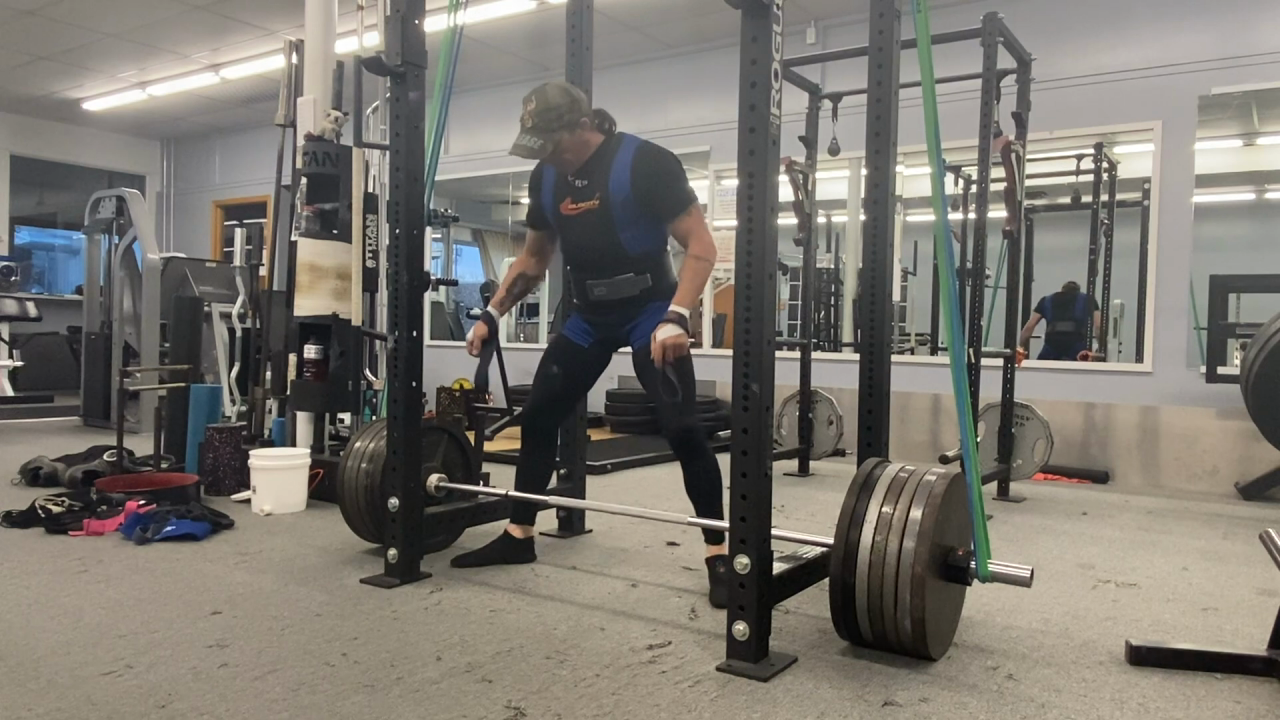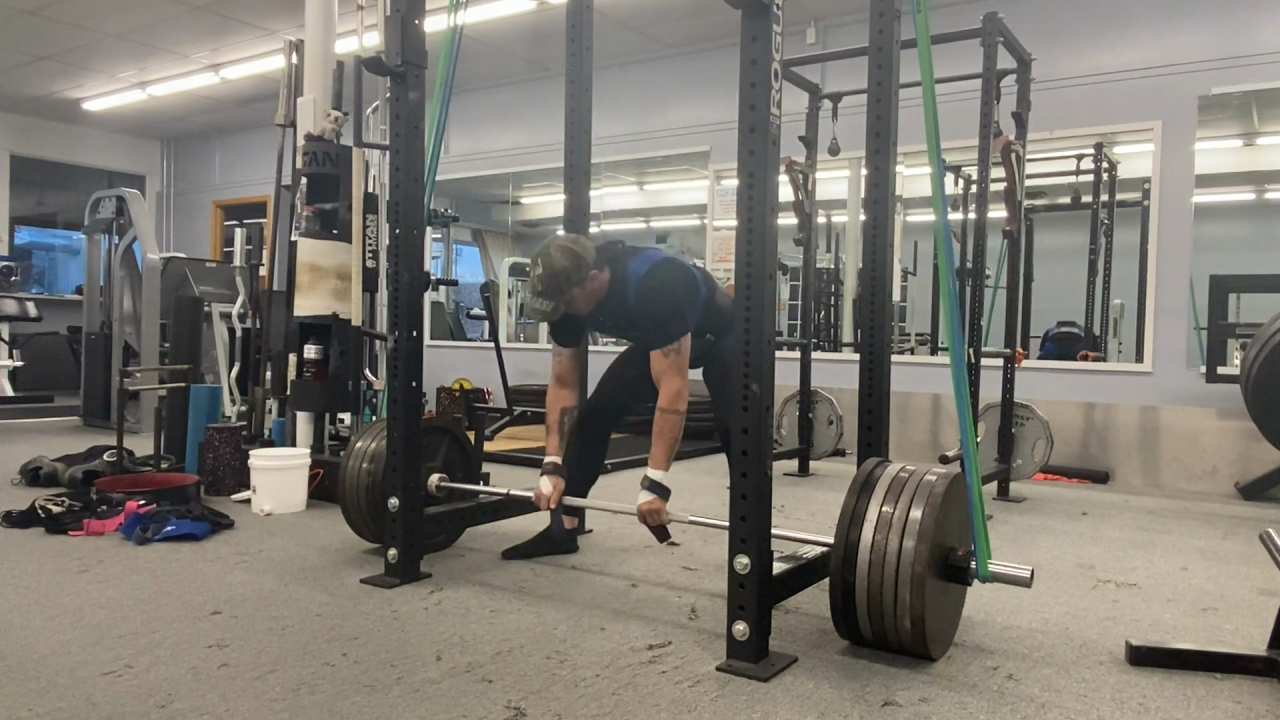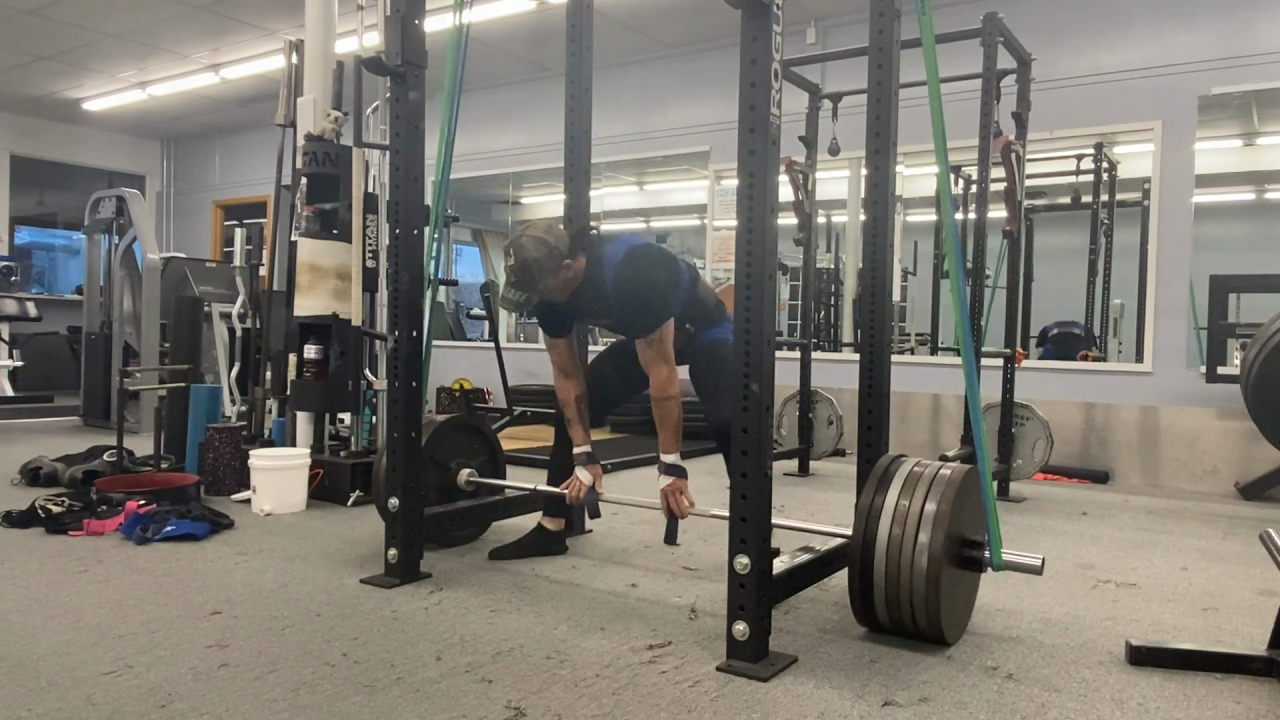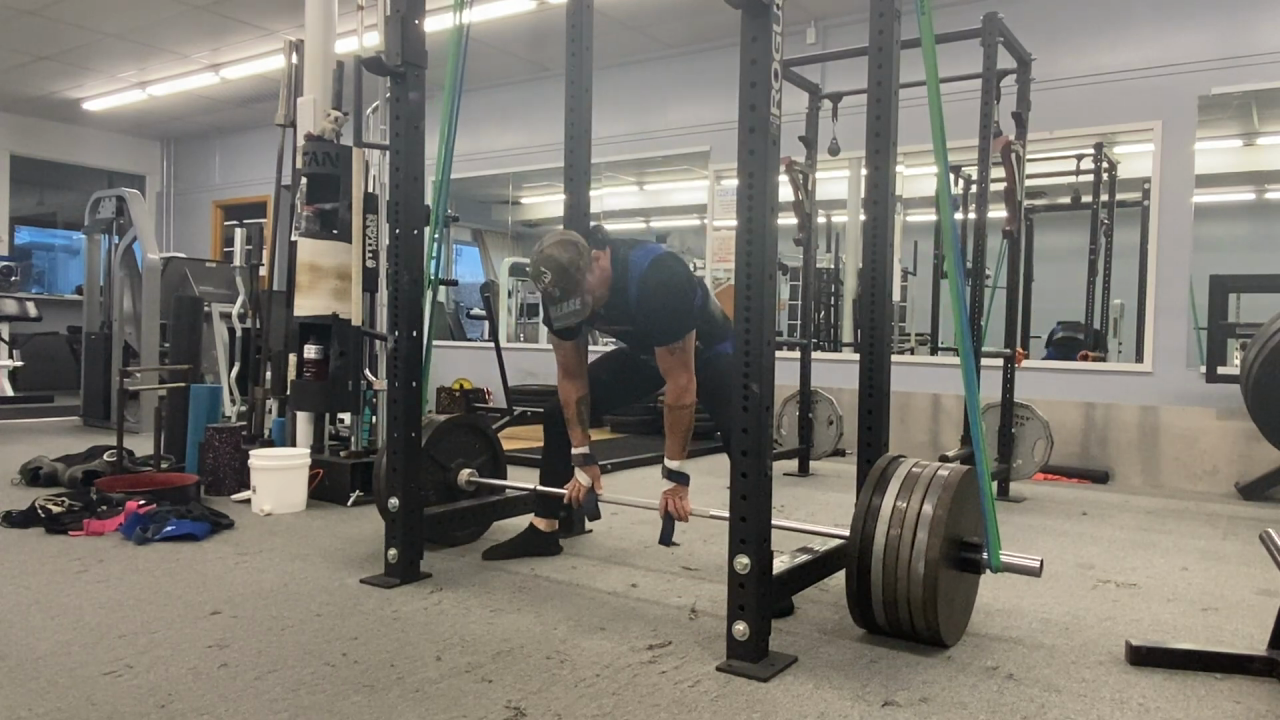
dt=1s
person 1, frame 1
left shoulder: (646, 164)
right shoulder: (546, 178)
left elbow: (700, 245)
right elbow: (534, 256)
left wrist: (676, 317)
right wrist: (492, 314)
left hip: (649, 310)
right hip: (589, 315)
left knee: (681, 428)
right knee: (537, 418)
left ankle: (719, 555)
right ankle: (518, 536)
person 1, frame 2
left shoulder: (655, 284)
right shoulder: (567, 297)
left elbow: (672, 388)
right elbow: (563, 385)
left wrist: (655, 484)
right wrist: (552, 466)
left hip: (719, 335)
right hip: (656, 341)
right knee: (593, 414)
right ankle: (563, 528)
person 1, frame 3
left shoulder: (634, 271)
right shoulder: (548, 290)
left elbow: (662, 374)
right elbow: (567, 375)
left wrist: (670, 467)
right wrist: (583, 457)
left hip: (703, 330)
right hip: (639, 339)
left knee: (726, 422)
right knee: (571, 415)
right ankle: (550, 530)
person 1, frame 4
left shoulder: (658, 278)
right shoulder: (562, 290)
left elbow: (681, 382)
right elbow: (571, 376)
left wrist: (675, 475)
right wrist: (582, 459)
left hip: (708, 350)
right hip: (642, 351)
right knee: (559, 416)
right ankle: (543, 530)
